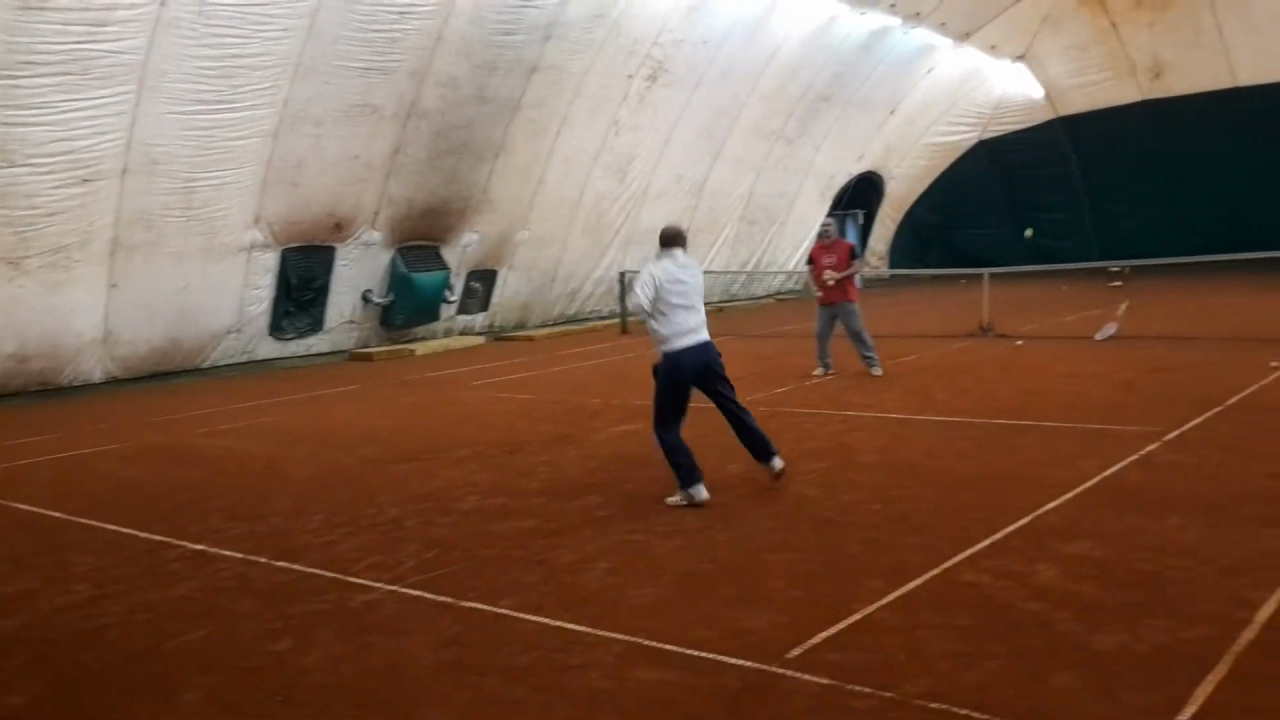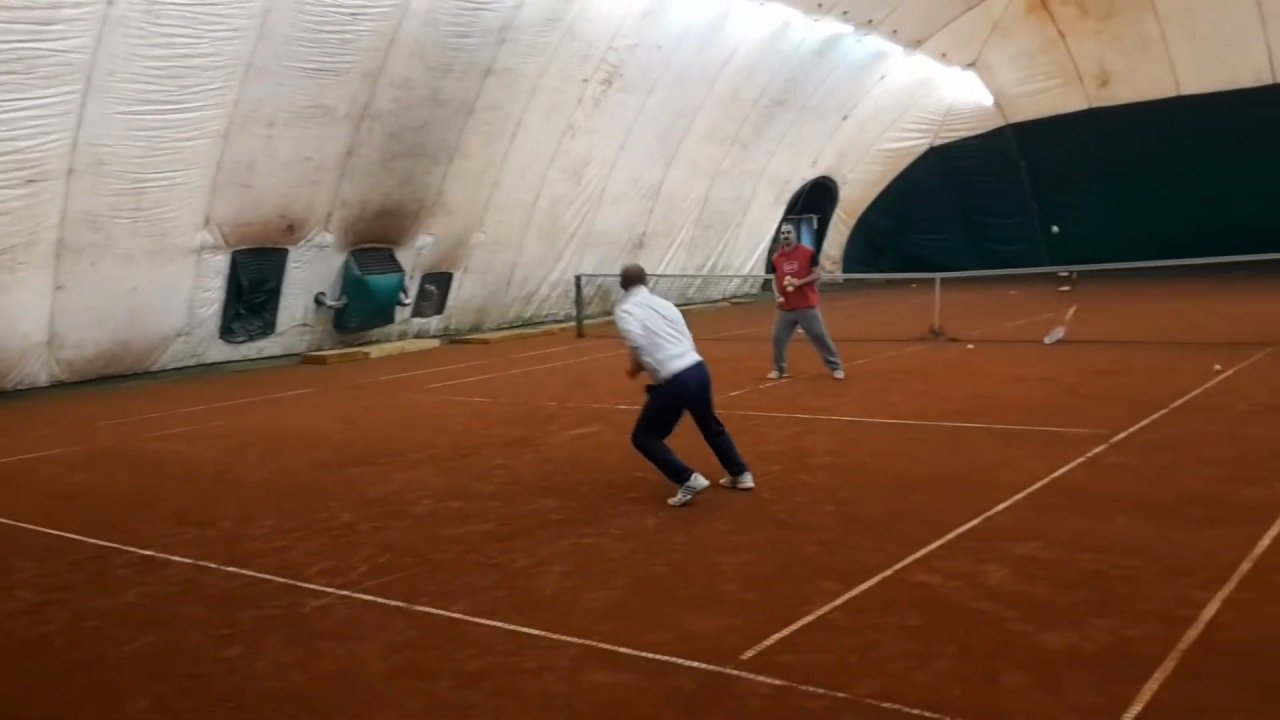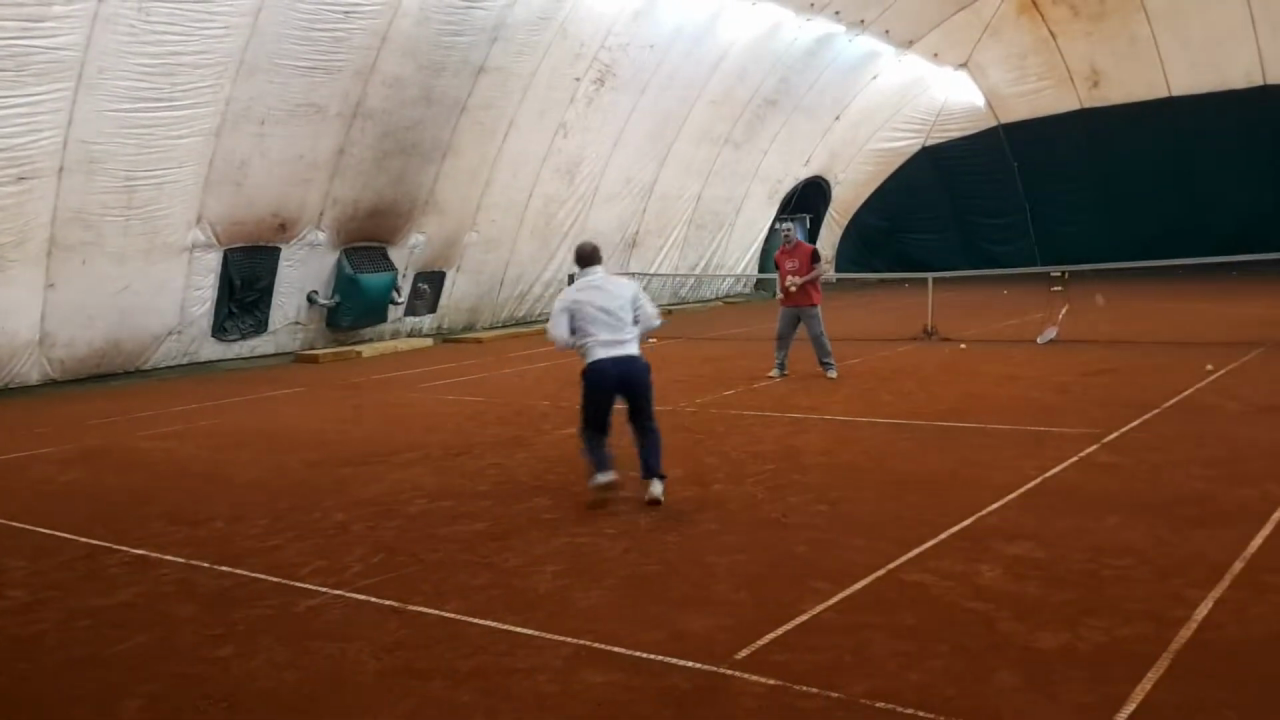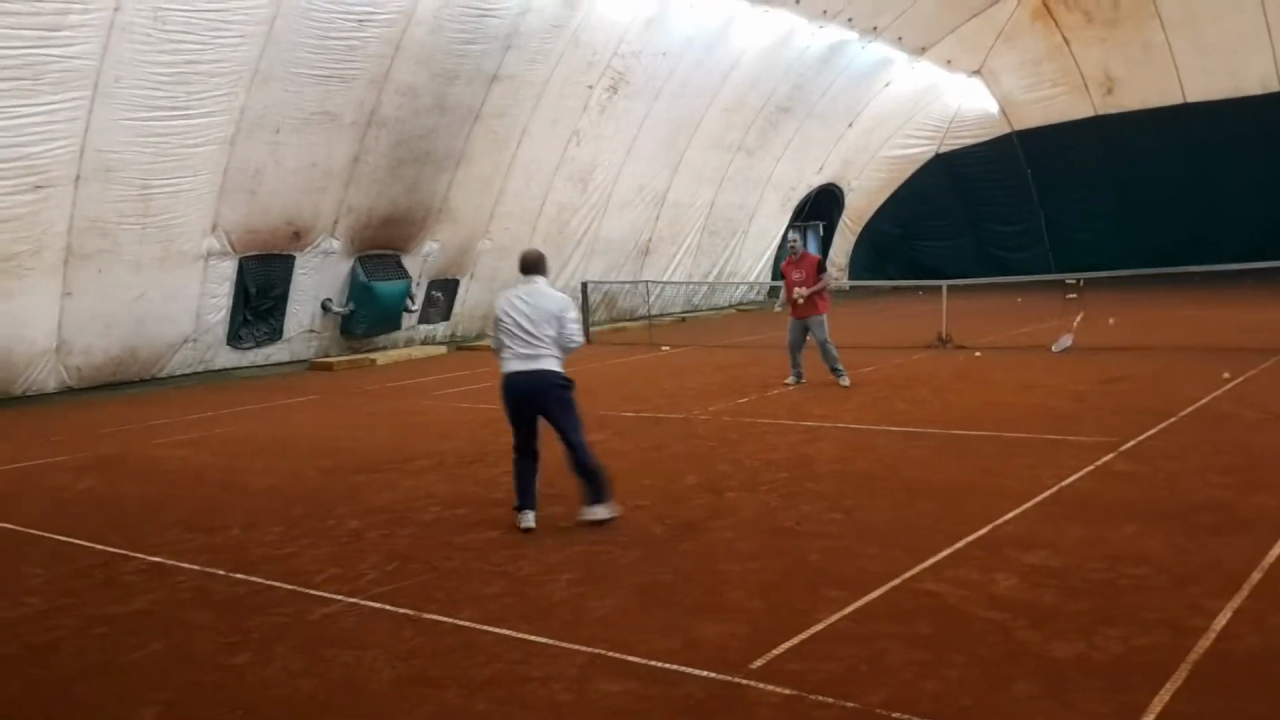
dt=0.3s
person 1, frame 1
left shoulder: (652, 271)
right shoulder: (694, 268)
left elbow: (640, 305)
left wrist: (647, 313)
left hip: (676, 359)
right hip: (705, 351)
left knee: (666, 427)
right knee: (732, 408)
left ankle: (693, 488)
right ankle: (771, 459)
person 1, frame 2
left shoulder: (624, 310)
right shoulder: (665, 304)
left elbow: (635, 342)
left wrist: (636, 365)
left hip: (673, 381)
right hip: (698, 370)
left knee: (644, 437)
right knee: (711, 426)
left ankle: (688, 480)
right ankle: (740, 474)
person 1, frame 3
left shoulder: (568, 296)
right shoulder: (627, 285)
left elbow: (558, 338)
right elbow: (652, 320)
left hip: (598, 369)
right hip: (632, 364)
left knee: (594, 430)
right knee: (645, 426)
left ankle: (603, 471)
right ankle: (654, 482)
person 1, frame 4
left shoulder: (503, 301)
right shoulder: (559, 300)
left elbow: (497, 345)
right elbow: (573, 341)
left hip: (513, 381)
right hip: (548, 379)
left knee: (525, 451)
right knee: (575, 442)
left ankle: (526, 511)
right ankle: (597, 503)
